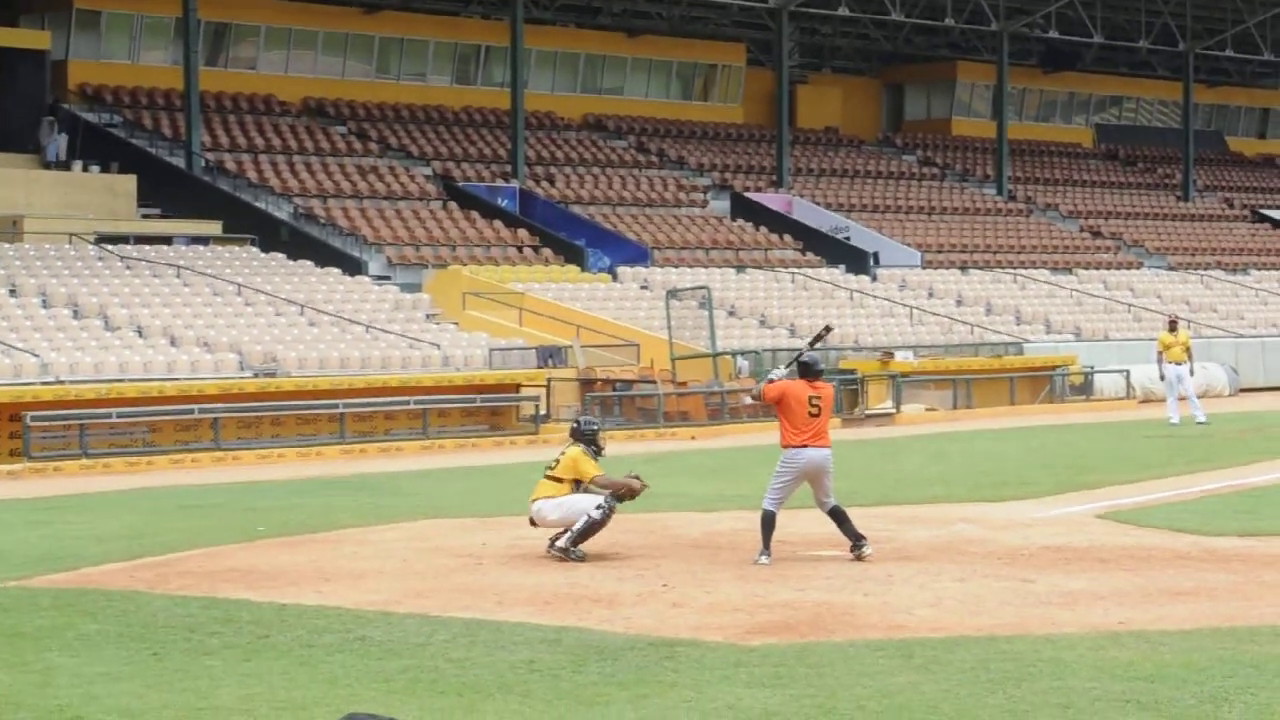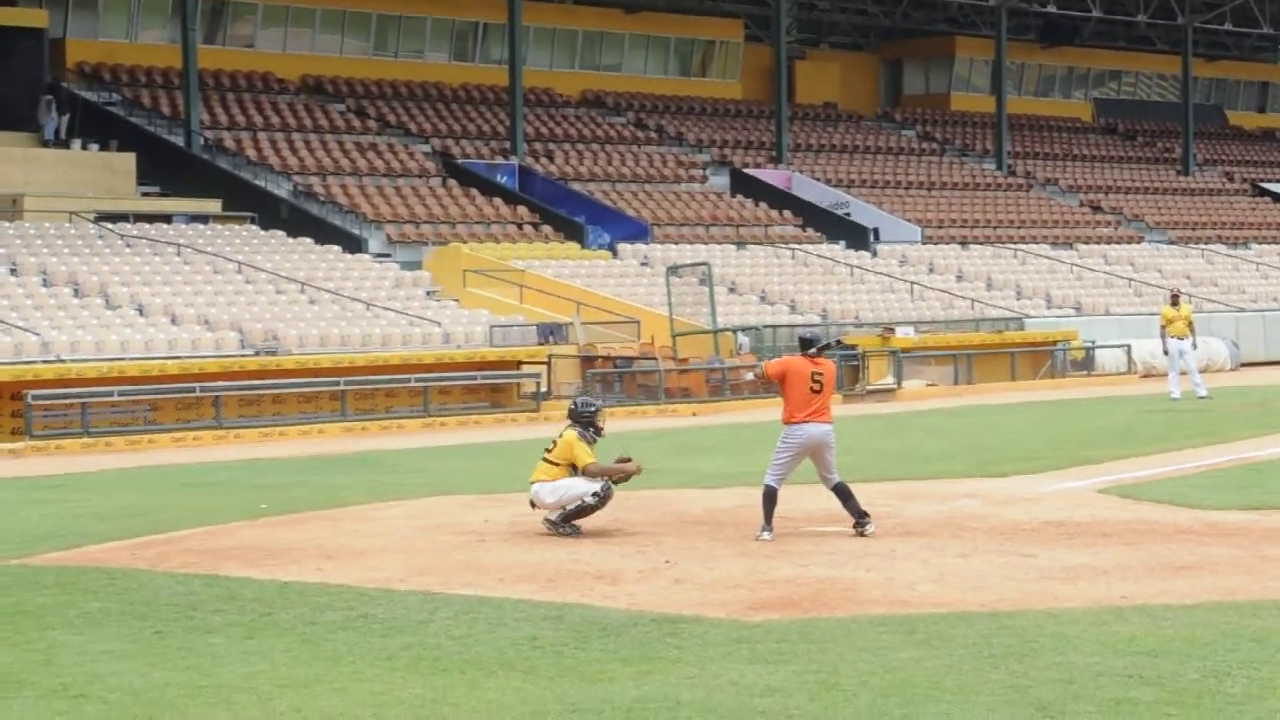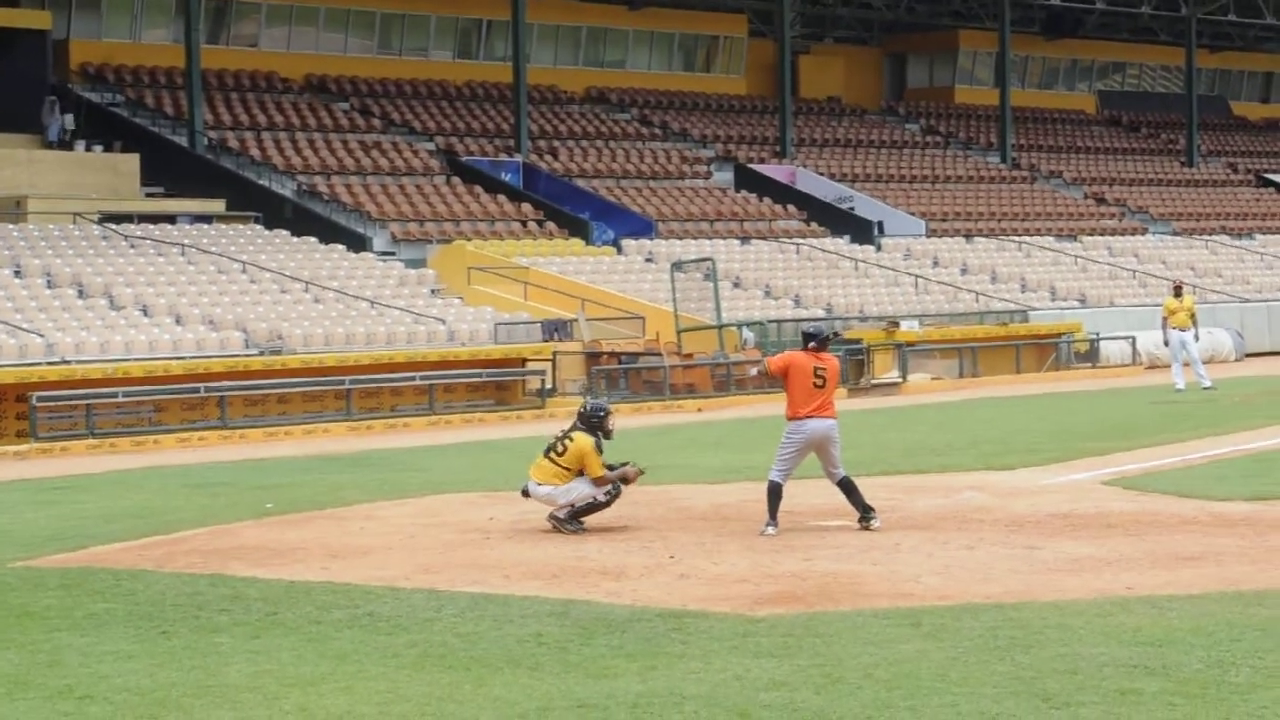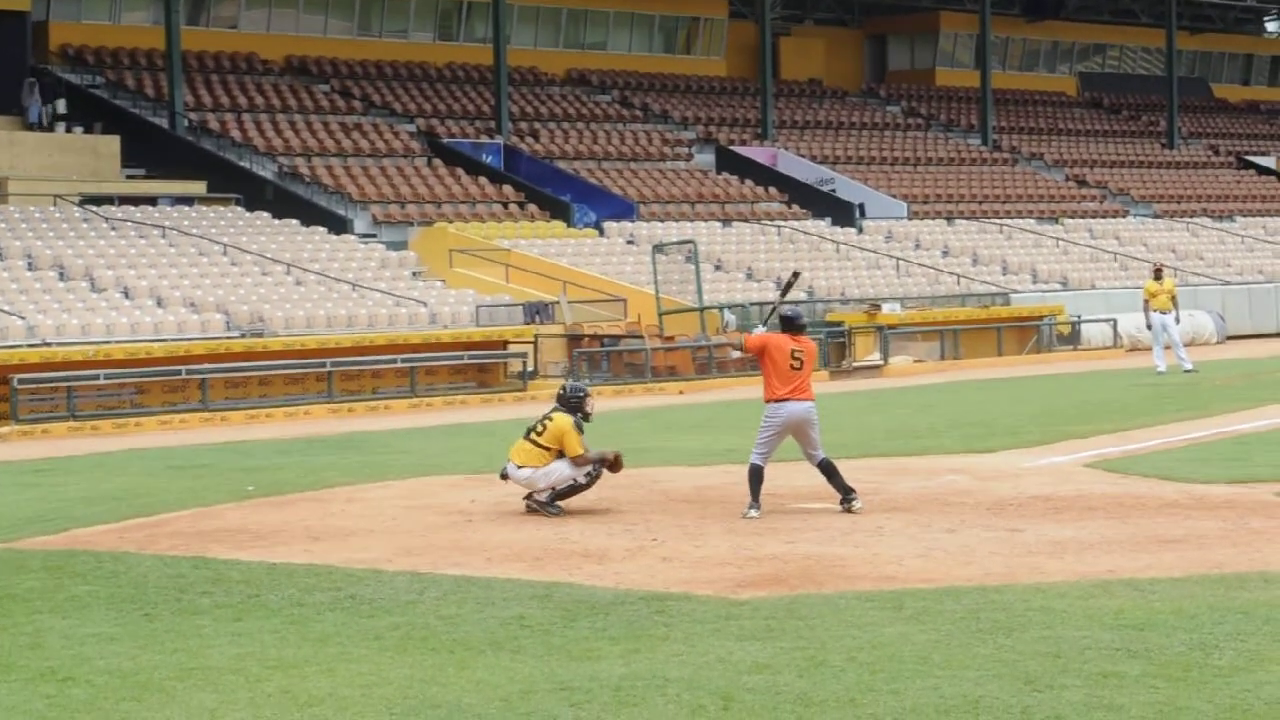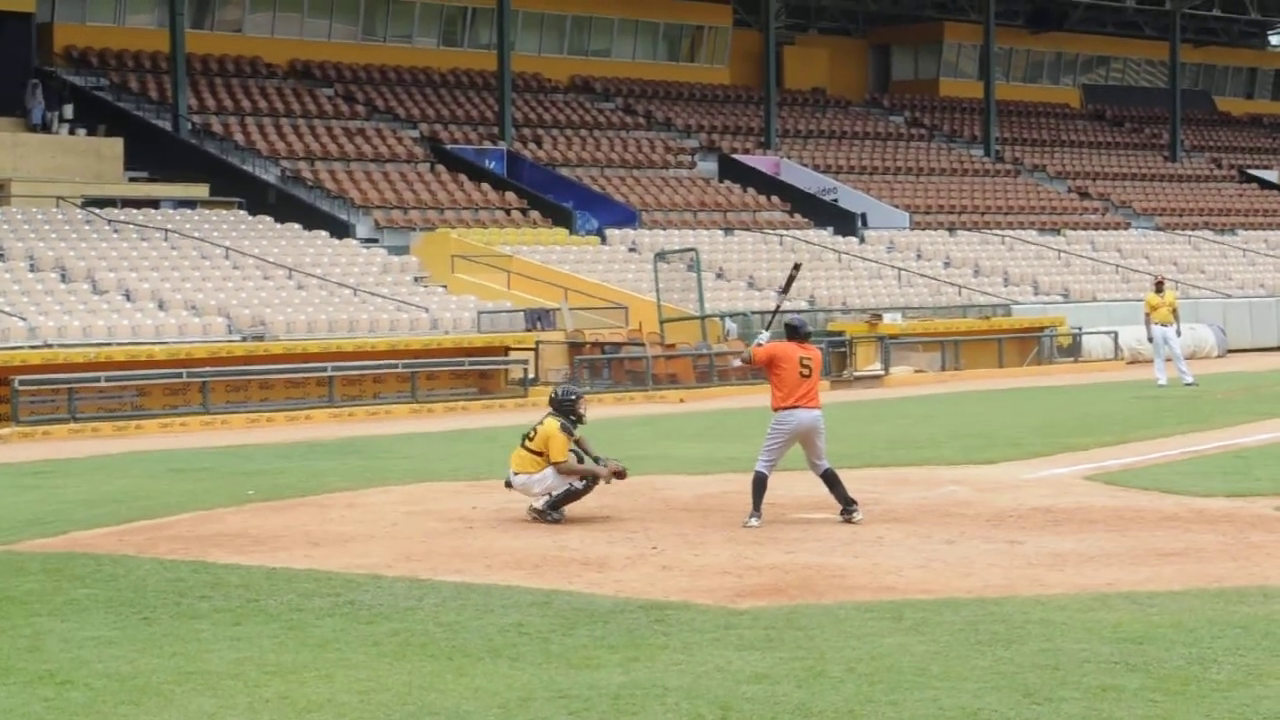
dt=0.5s
person 1, frame 1
left shoulder: (786, 388)
right shoulder: (829, 390)
left elbow: (755, 394)
left wrist: (772, 379)
left hip: (796, 455)
right hip: (823, 455)
left knee: (771, 503)
right knee: (827, 502)
left ankle: (765, 553)
right ankle: (860, 543)
person 1, frame 2
left shoulder: (789, 363)
right shoulder: (831, 367)
left elbow: (759, 373)
left wrist: (775, 363)
left hip: (797, 431)
right hip: (825, 430)
left knee: (773, 479)
right knee: (832, 479)
left ankle: (767, 528)
right ankle: (863, 521)
person 1, frame 3
left shoulder: (792, 359)
right shoulder: (834, 363)
left elbow: (761, 370)
left wrist: (779, 358)
left hip: (801, 427)
right hip: (828, 425)
left knee: (778, 475)
right knee: (837, 473)
left ankle: (772, 523)
right ankle: (868, 516)
person 1, frame 4
left shoulder: (770, 340)
right shoulder: (811, 346)
left elbow: (739, 344)
left wrist: (758, 334)
left hip: (779, 409)
right hip: (806, 408)
left knee: (758, 457)
right knee: (817, 456)
left ankle: (754, 506)
right ankle: (850, 497)
person 1, frame 5
left shoulder: (777, 349)
right shoulder: (816, 354)
left elbow: (745, 358)
left wrist: (759, 342)
left hip: (787, 417)
right hip: (814, 416)
left knee: (764, 465)
right knee: (820, 465)
left ankle: (755, 515)
right ankle: (851, 509)
